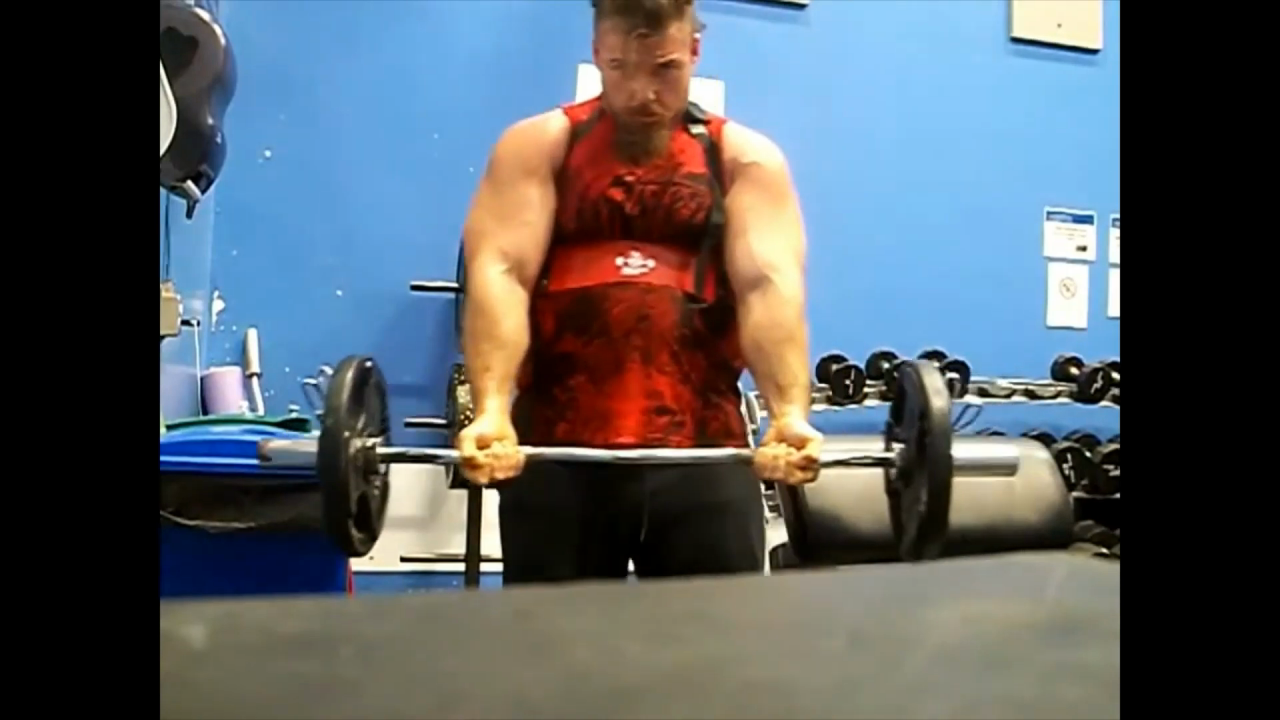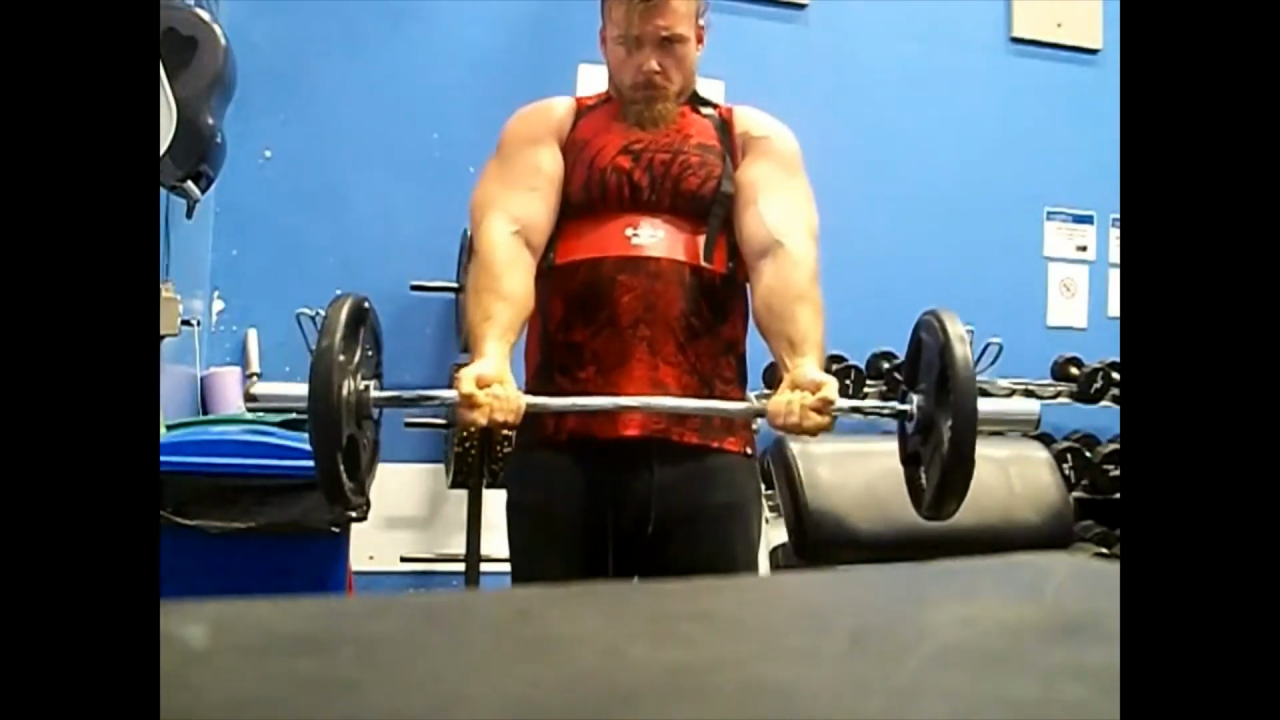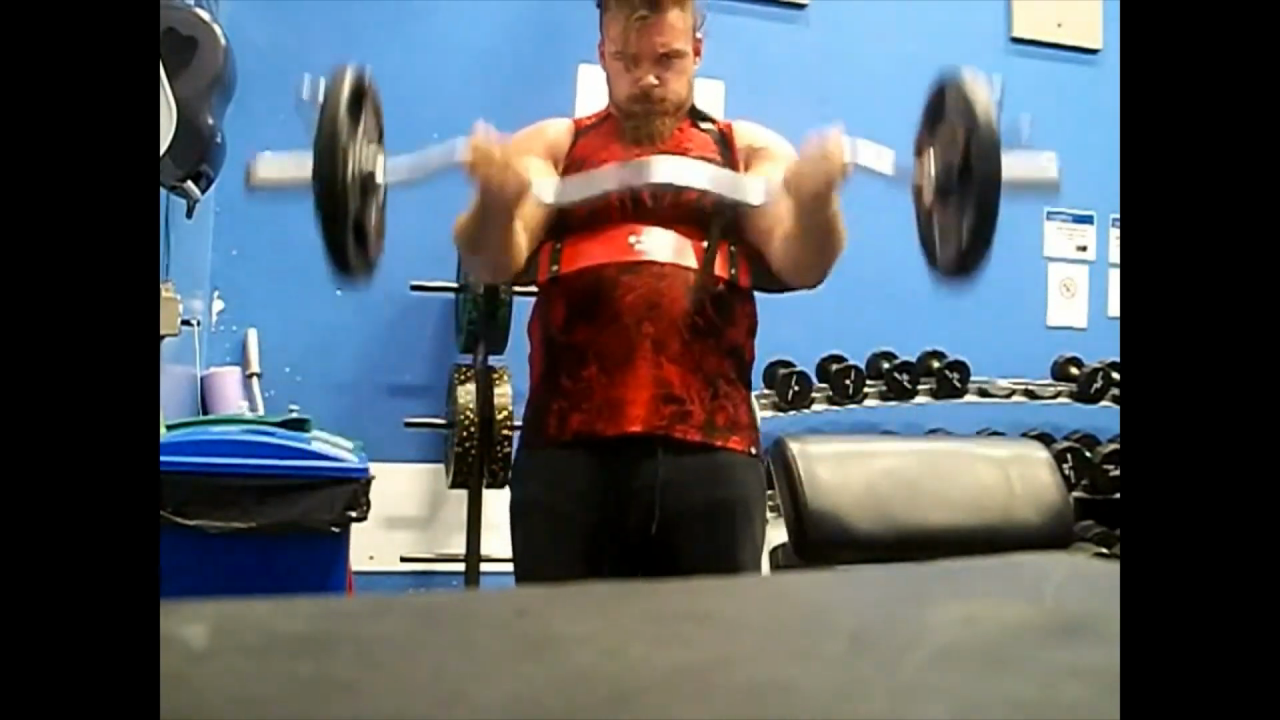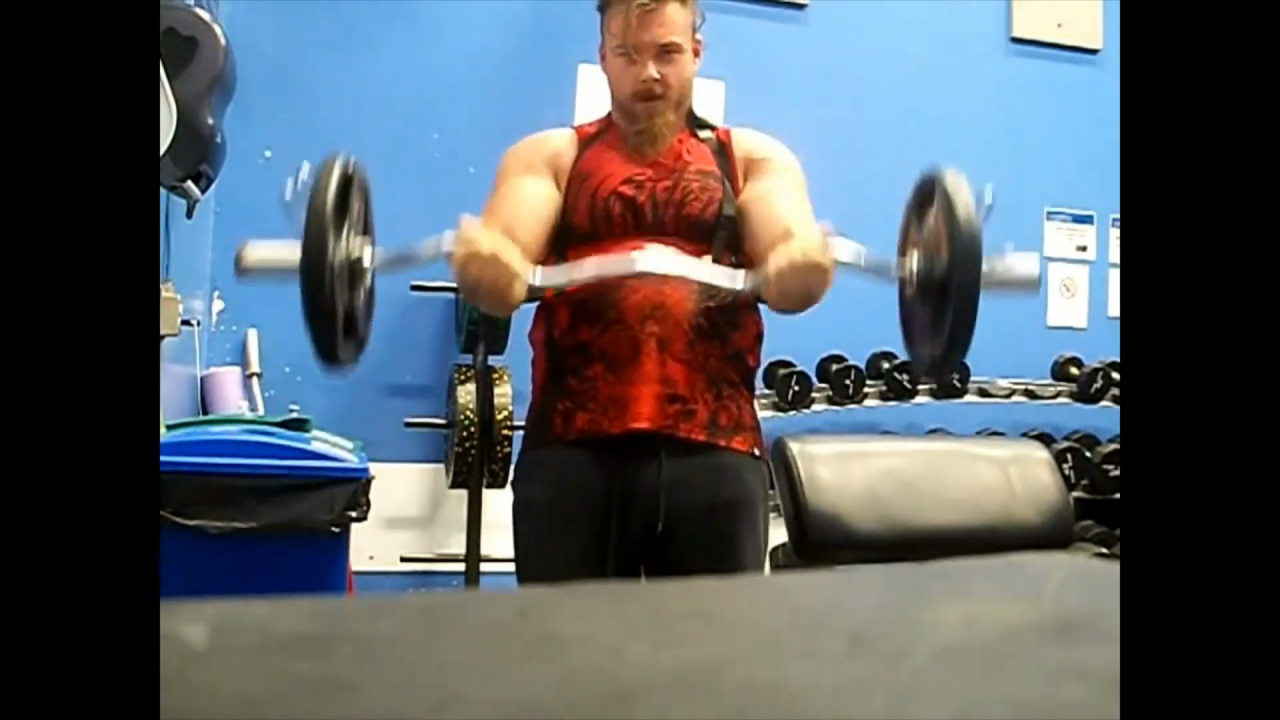
dt=1s
person 1, frame 1
left shoulder: (744, 157)
right shoulder: (538, 146)
left elbow: (769, 285)
right elbow: (500, 274)
left wrist: (789, 412)
right wrist: (492, 409)
left hip: (701, 452)
right hip: (556, 451)
person 1, frame 2
left shoulder: (754, 137)
right shoulder: (547, 126)
left elbow: (782, 252)
right elbow: (505, 239)
left wrist: (803, 366)
right wrist: (490, 356)
left hip: (706, 445)
right hip: (564, 441)
person 1, frame 3
left shoulder: (749, 149)
right shoulder: (551, 146)
left elbow: (801, 260)
right elbow: (492, 253)
left wrist: (815, 198)
right wrist: (496, 196)
left hip: (710, 444)
right hip: (569, 443)
person 1, frame 4
left shoulder: (753, 157)
right shoulder: (550, 156)
left elbow: (790, 259)
right elbow: (507, 257)
left wrist: (803, 263)
right wrist: (483, 263)
left hip: (713, 448)
right hip: (572, 446)
